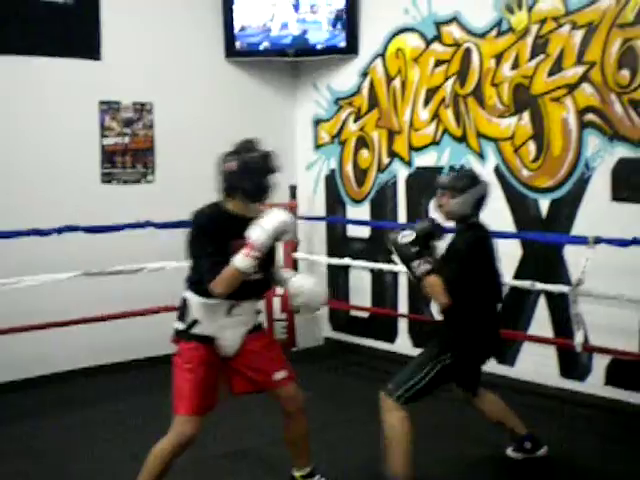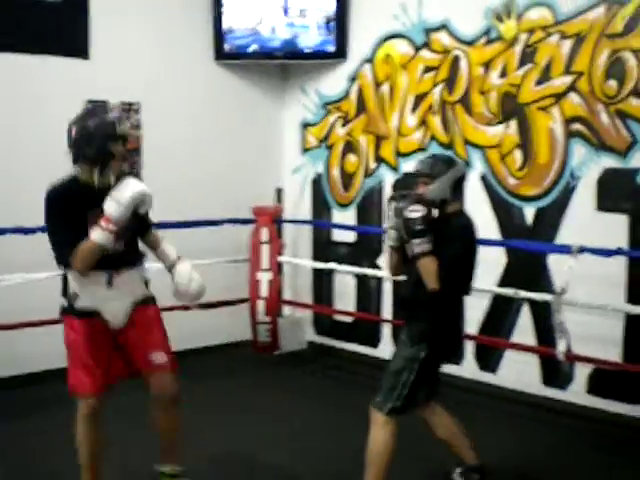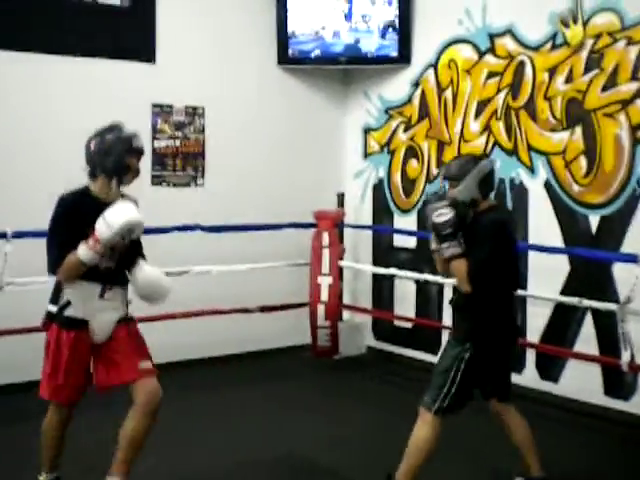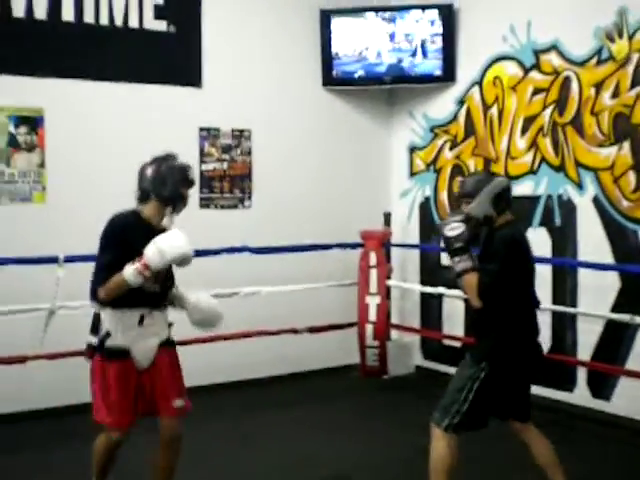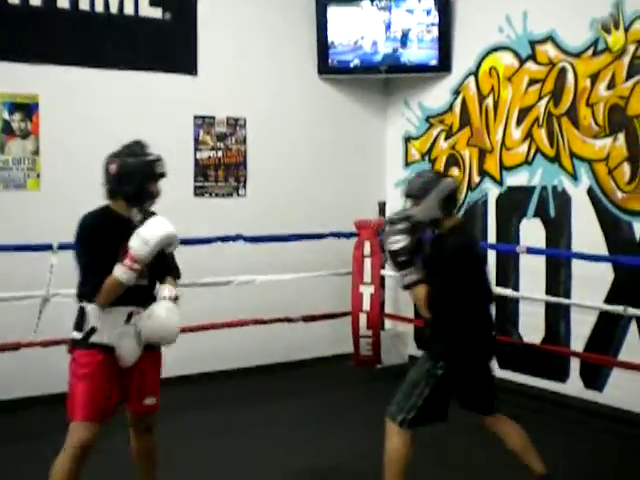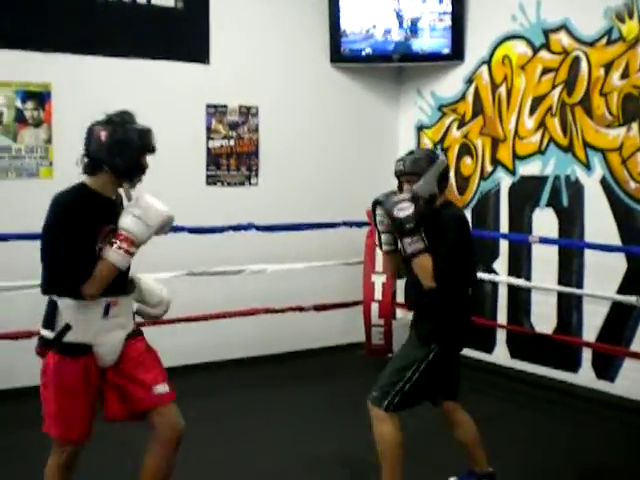
dt=0.4s
person 1, frame 1
left shoulder: (262, 220)
right shoulder: (208, 221)
right elbow: (219, 286)
left wrist: (291, 280)
right wrist: (257, 243)
left hip: (245, 328)
right hip: (200, 333)
left knee: (293, 401)
right knee: (184, 431)
person 1, frame 2
left shoulder: (125, 184)
right shoulder: (61, 197)
right elbow: (79, 264)
left wrist: (175, 261)
right wrist: (111, 219)
left hip: (135, 302)
right hip: (87, 310)
left knee: (166, 391)
right knee: (89, 407)
person 1, frame 3
left shoulder: (127, 207)
right shoulder: (71, 205)
right elbow: (63, 274)
left wrist: (146, 273)
right wrist: (101, 237)
left hip: (115, 318)
right hip: (71, 319)
left knee: (150, 396)
right knee: (62, 408)
person 1, frame 4
left shoulder: (166, 235)
right shoulder: (120, 226)
right elbow: (102, 291)
left wrist: (186, 301)
right wrist: (147, 263)
left hip: (156, 340)
right hip: (114, 344)
left knee: (171, 431)
right knee: (115, 433)
person 1, frame 5
left shoulder: (152, 224)
right shoulder: (93, 226)
left elbow: (170, 273)
right elbow: (101, 296)
left wrist: (166, 301)
right wrist: (137, 255)
left hip: (142, 339)
right hip: (97, 340)
left knee: (143, 424)
right knee: (82, 438)
person 1, frame 6
left shoulder: (118, 203)
right shoulder: (68, 205)
right elbow: (87, 285)
left wrist: (135, 284)
right wrist: (131, 236)
left hip: (121, 334)
right hip: (73, 342)
left knee: (171, 426)
right knee: (68, 448)
person 2, frame 1
left shoulder: (467, 241)
right shoulder: (475, 235)
left elbow: (445, 298)
right elbow: (449, 283)
left wrist: (415, 259)
right wrist: (425, 251)
left hip: (461, 336)
right hip: (476, 331)
left knee: (392, 399)
right knee: (472, 389)
right ankle: (528, 440)
person 2, frame 2
left shoulder: (459, 227)
right shoulder: (435, 221)
left elbow: (435, 282)
right elbow: (396, 269)
left wrist: (418, 235)
right wrist: (398, 226)
left hip: (432, 330)
right hip: (422, 326)
left knee: (382, 413)
right knee: (424, 404)
person 2, frame 3
left shoulder: (492, 224)
right shoulder: (483, 220)
left elbow: (468, 283)
right elbow: (446, 270)
left wrist: (449, 235)
right wrist: (440, 232)
left hip: (478, 330)
right hip: (495, 327)
left knee: (430, 412)
right knee: (501, 404)
person 2, frame 4
left shoulder: (505, 240)
right shoulder: (506, 235)
left elbow: (479, 298)
right elbow: (482, 288)
left wrist: (460, 251)
right wrist: (464, 246)
left hip: (497, 348)
right hip: (517, 345)
left knee: (443, 428)
right knee: (521, 424)
person 2, frame 5
left shoulder: (451, 246)
right shoulder: (457, 237)
left elbow: (430, 308)
right elbow: (439, 286)
left wrist: (405, 261)
right wrist: (413, 253)
left hip: (450, 346)
right hip: (474, 341)
left knee: (397, 423)
right knee: (491, 416)
person 2, frame 6
left shoulder: (450, 220)
right shoulder: (425, 216)
left elbow: (432, 280)
right elbow: (395, 269)
left wrist: (409, 231)
right wrist: (387, 227)
left hip: (439, 327)
right hip: (435, 324)
left knee: (381, 406)
right knee: (447, 403)
